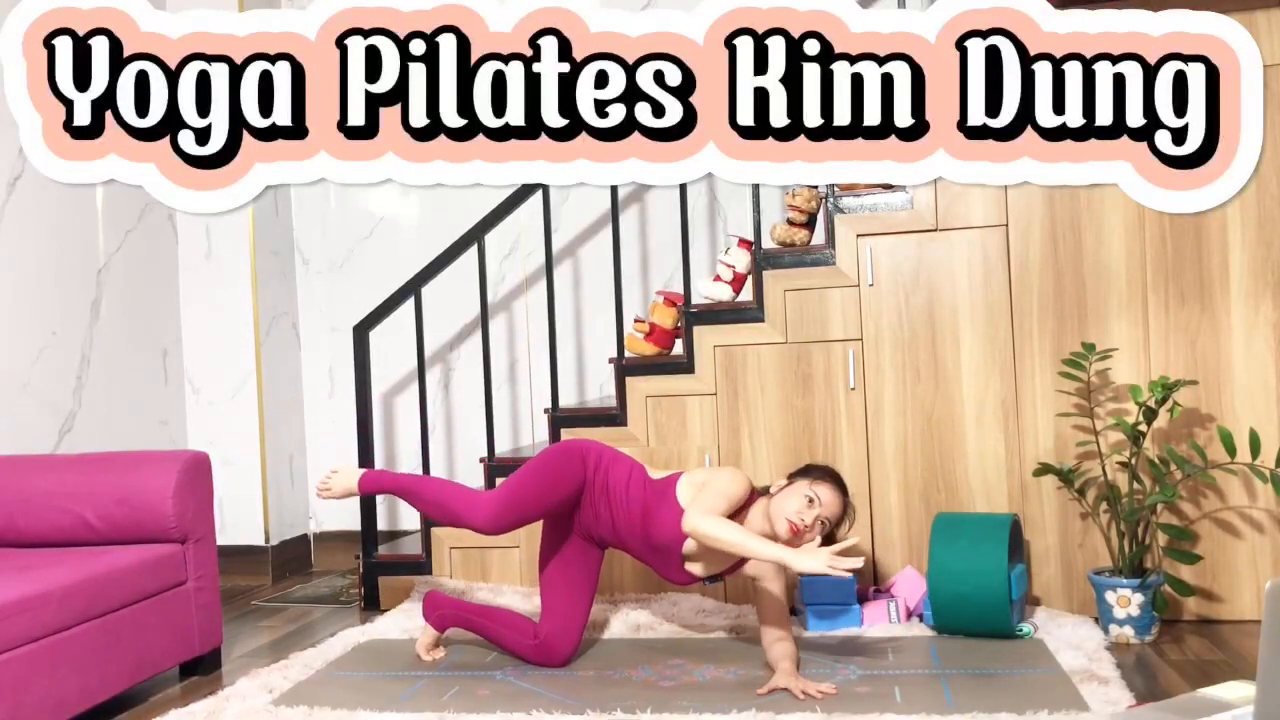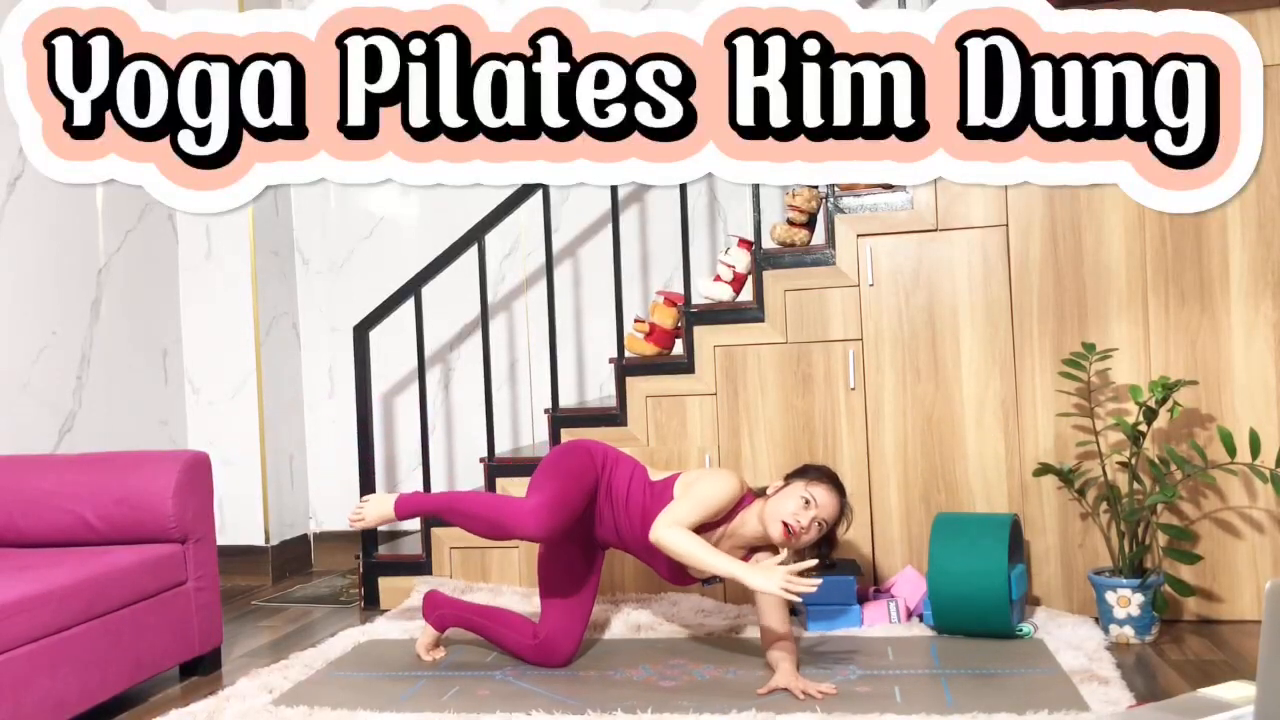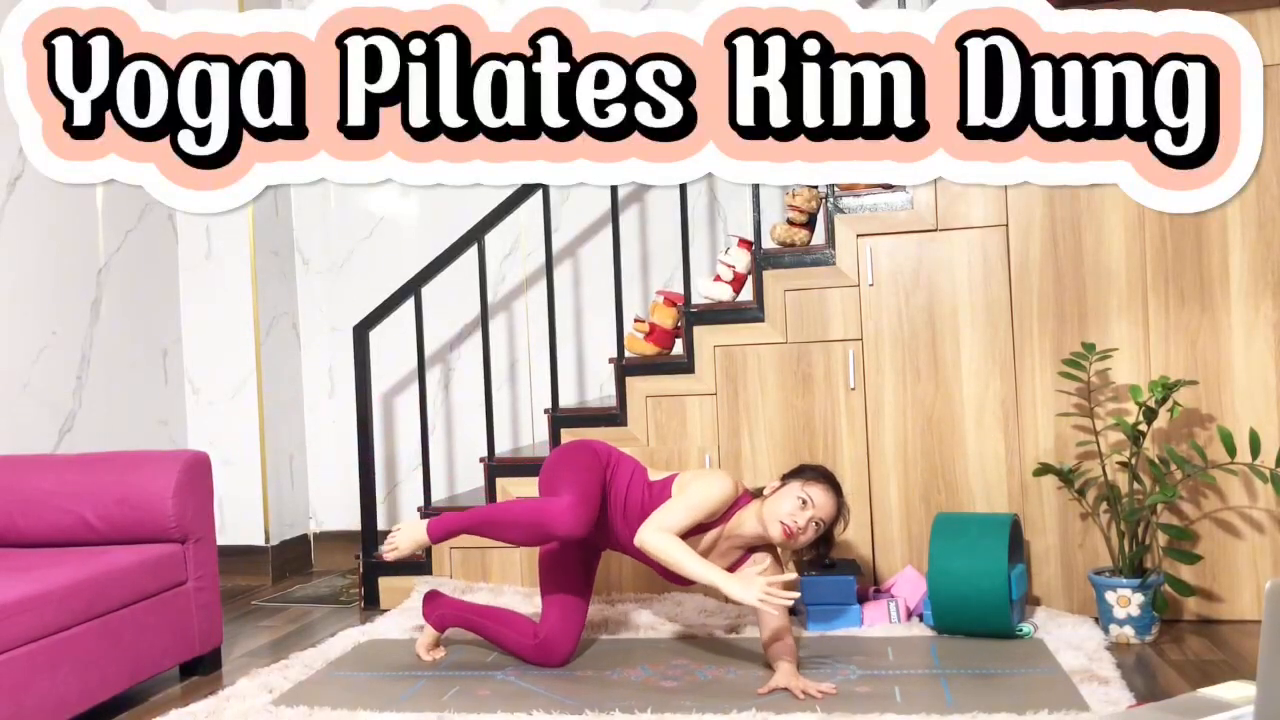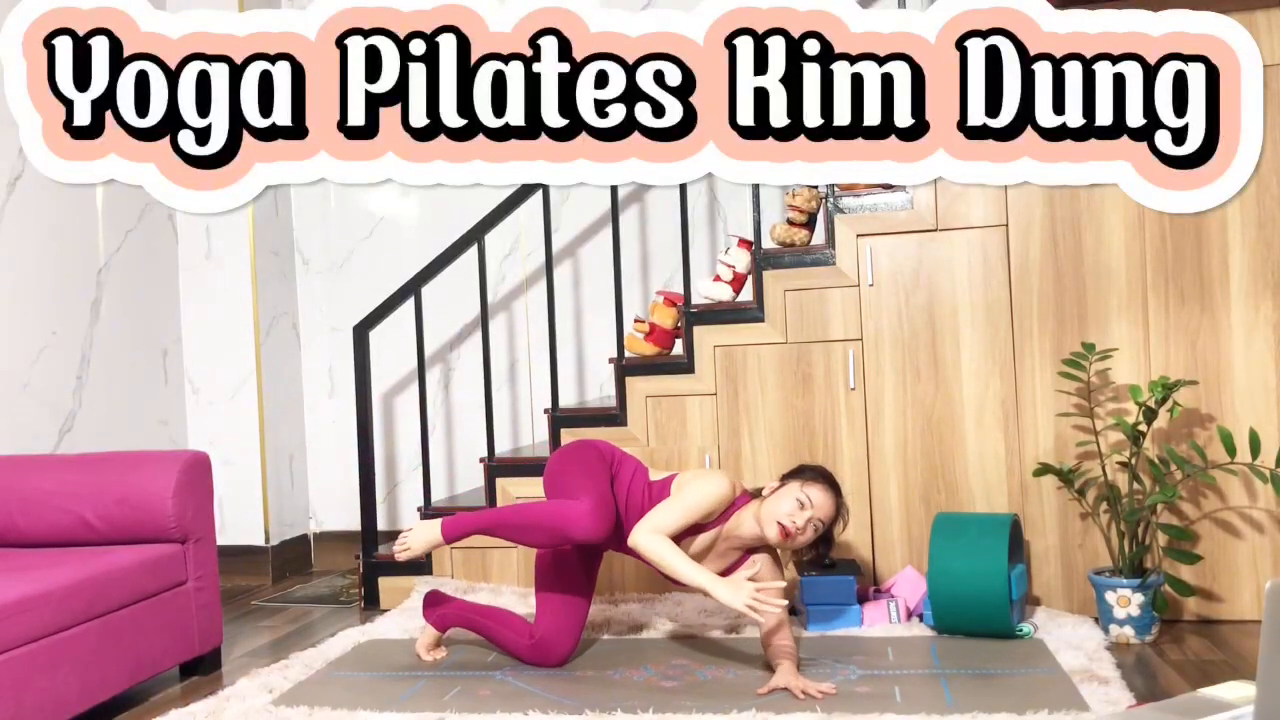
dt=0.4s
person 1, frame 1
left shoulder: (763, 565)
right shoulder: (735, 485)
left elbow: (777, 633)
right elbow: (697, 522)
left wrist: (787, 670)
right wrist: (793, 558)
left hip: (588, 534)
right hip: (582, 475)
left knee: (553, 651)
right knee: (486, 514)
left ankle: (443, 611)
right ankle: (369, 479)
person 1, frame 2
left shoulder: (763, 560)
right shoulder: (728, 488)
left elbow: (777, 635)
right elbow: (663, 531)
left wrist: (786, 669)
right wrist: (747, 573)
left hip: (592, 533)
right hip: (586, 471)
left knee: (552, 651)
right knee: (535, 522)
left ankle: (442, 610)
right ankle: (403, 504)
person 1, frame 3
left shoulder: (763, 563)
right shoulder: (722, 489)
left elbow: (777, 633)
right elbow: (650, 535)
left wrist: (786, 668)
right wrist: (726, 583)
left hip: (594, 534)
left knee: (551, 650)
right knee: (572, 521)
left ankle: (443, 610)
right ankle: (435, 528)
person 1, frame 4
left shoulder: (762, 566)
right shoulder: (720, 490)
left elbow: (777, 632)
right elbow: (643, 536)
left wrist: (786, 668)
right wrist: (717, 586)
left hip: (591, 537)
left knee: (548, 651)
right knee: (593, 523)
left ankle: (445, 609)
right ankle: (448, 527)
